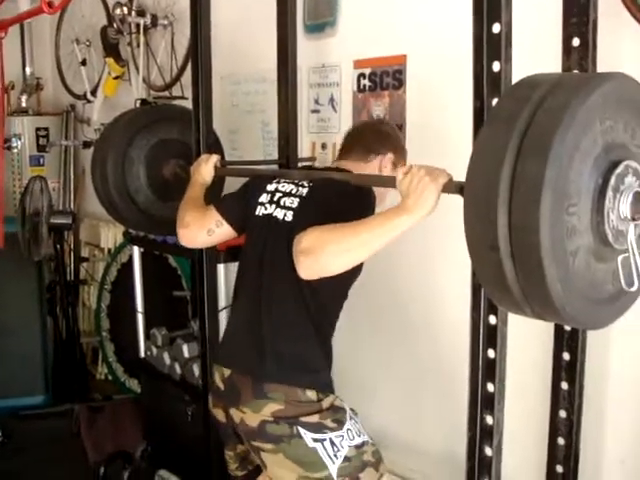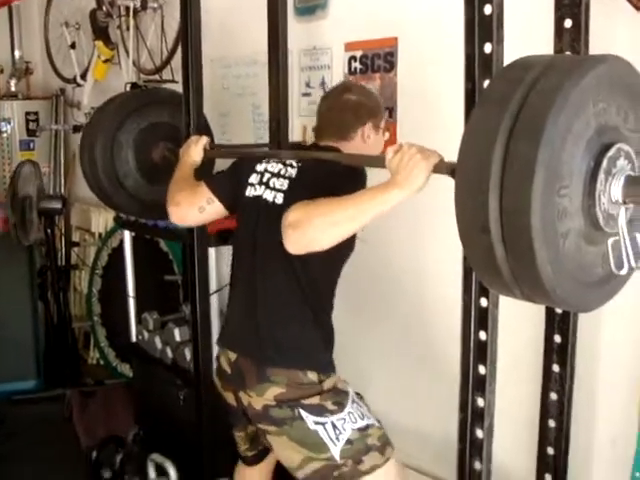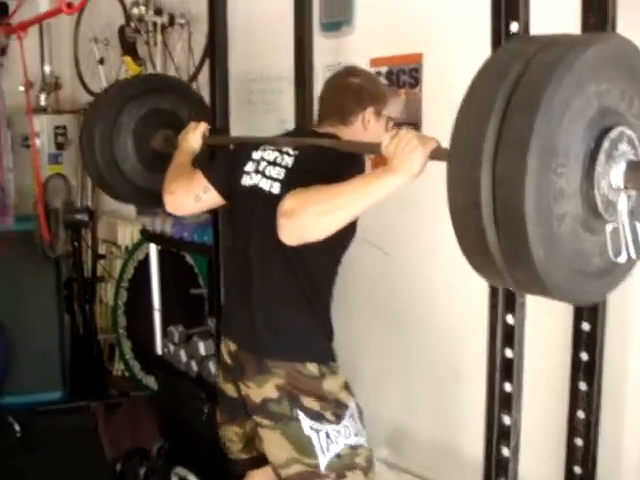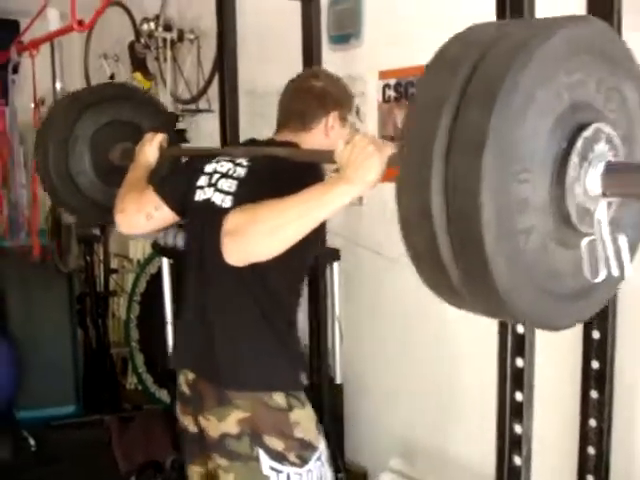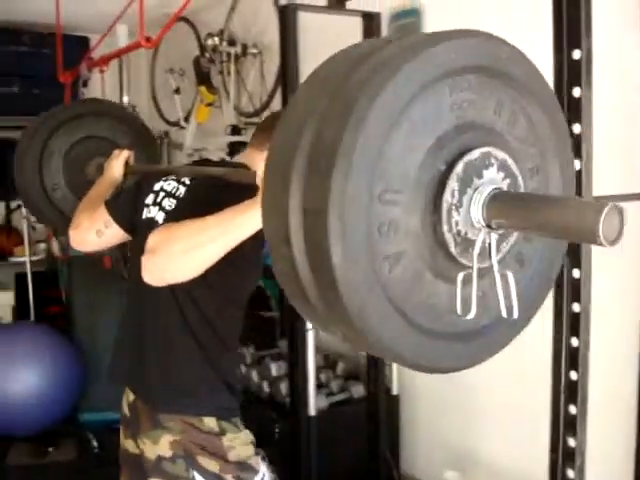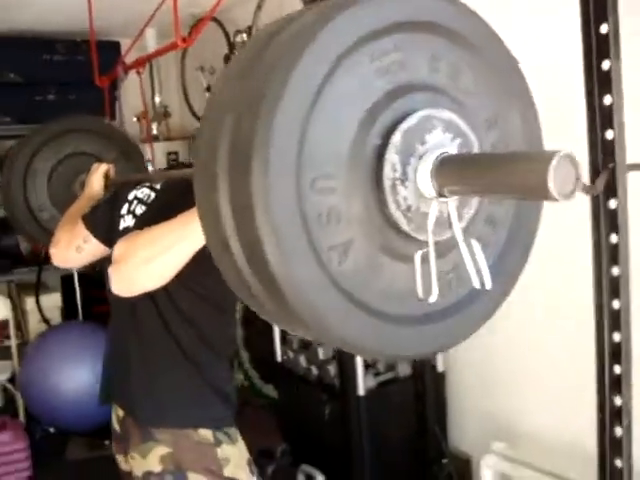
dt=0.5s
person 1, frame 1
left shoulder: (272, 184)
right shoulder: (353, 195)
left elbow: (191, 231)
right elbow: (312, 256)
left wrist: (199, 181)
right wrist: (409, 210)
left hip: (229, 379)
right hip: (285, 394)
person 1, frame 2
left shoulder: (262, 164)
right shoulder: (341, 174)
left elbow: (183, 208)
right elbow: (300, 231)
left wrist: (188, 161)
right wrist: (399, 186)
left hip: (233, 360)
right hip: (288, 374)
person 1, frame 3
left shoulder: (258, 151)
right shoulder: (339, 162)
left elbow: (178, 198)
right elbow: (295, 221)
left wrist: (187, 147)
right wrist: (394, 173)
left hip: (239, 350)
right hip: (292, 366)
person 1, frame 4
left shoulder: (211, 164)
right shoulder: (298, 175)
left elbow: (130, 216)
right elbow: (241, 242)
left wrist: (143, 163)
right wrist: (348, 183)
left hip: (195, 381)
right hip: (254, 397)
person 1, frame 5
left shoulder: (169, 180)
right shoulder: (239, 198)
left elbow: (83, 233)
right elbow: (161, 263)
left wrist: (110, 177)
right wrist: (263, 207)
left hip: (141, 403)
right hip: (190, 420)
person 1, frame 6
left shoulder: (146, 190)
left elbow: (64, 250)
right elbow: (130, 272)
left wrist: (92, 193)
left hip: (132, 416)
right hip: (182, 429)
